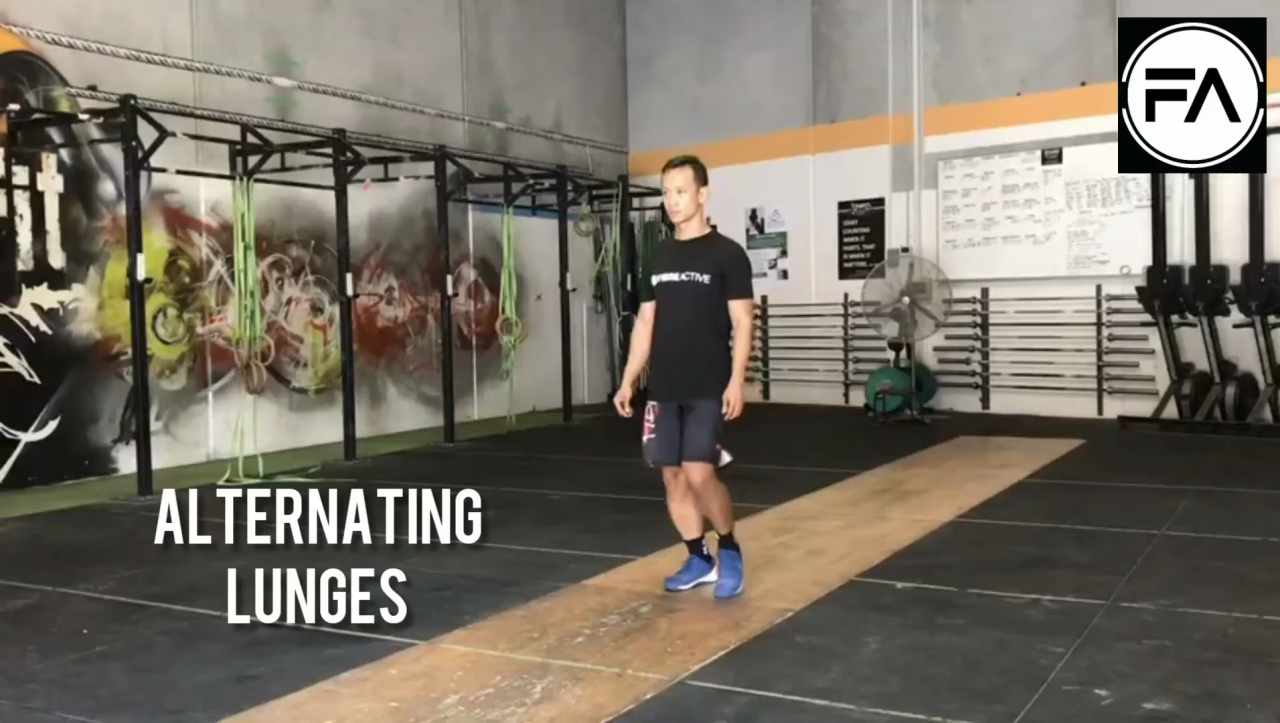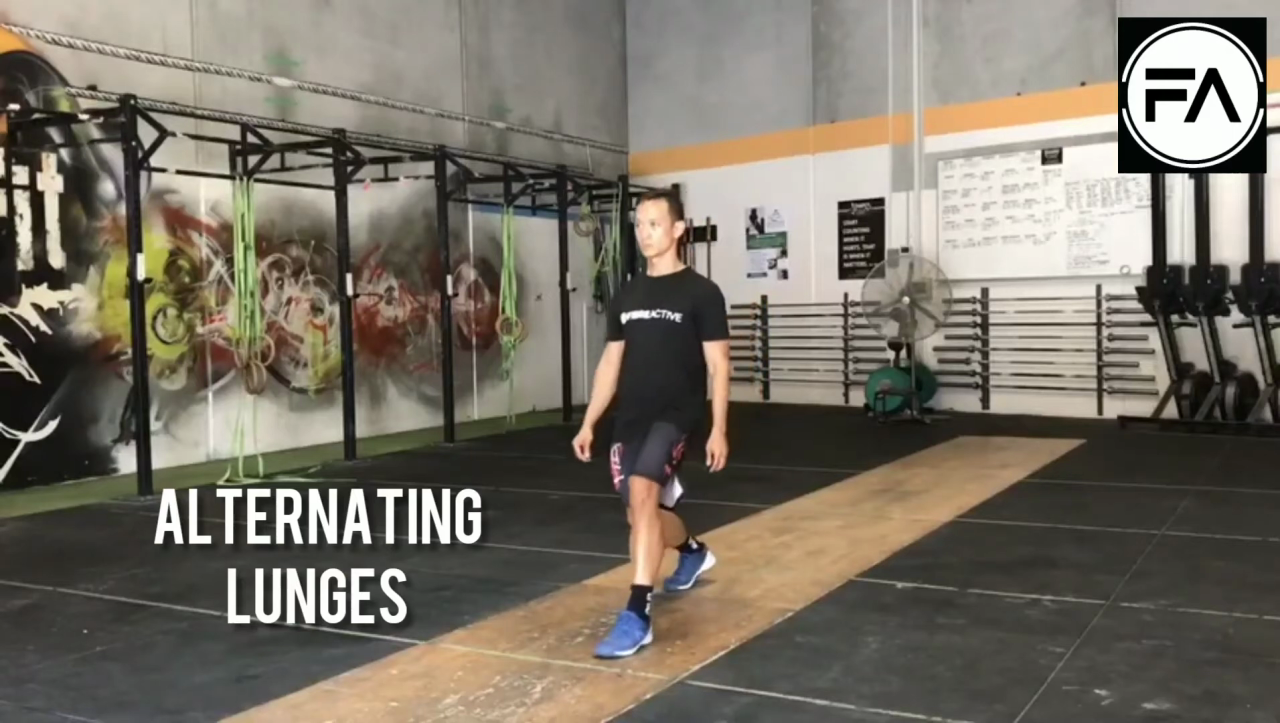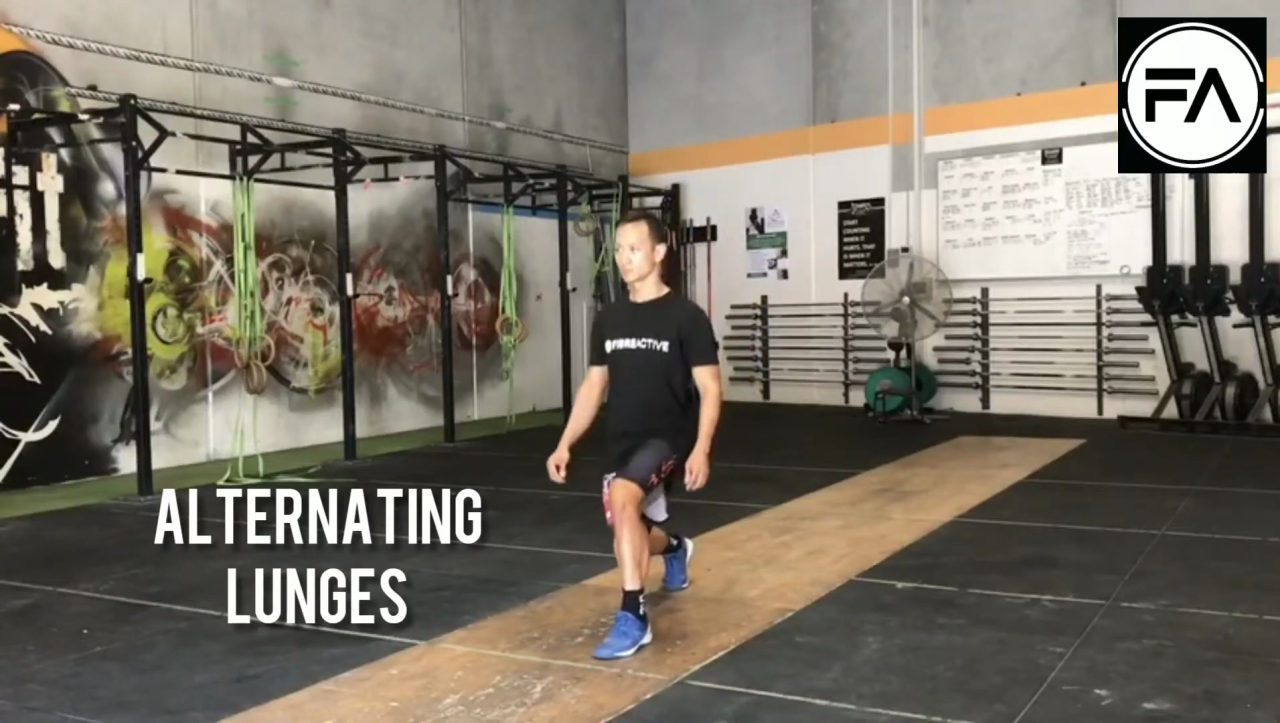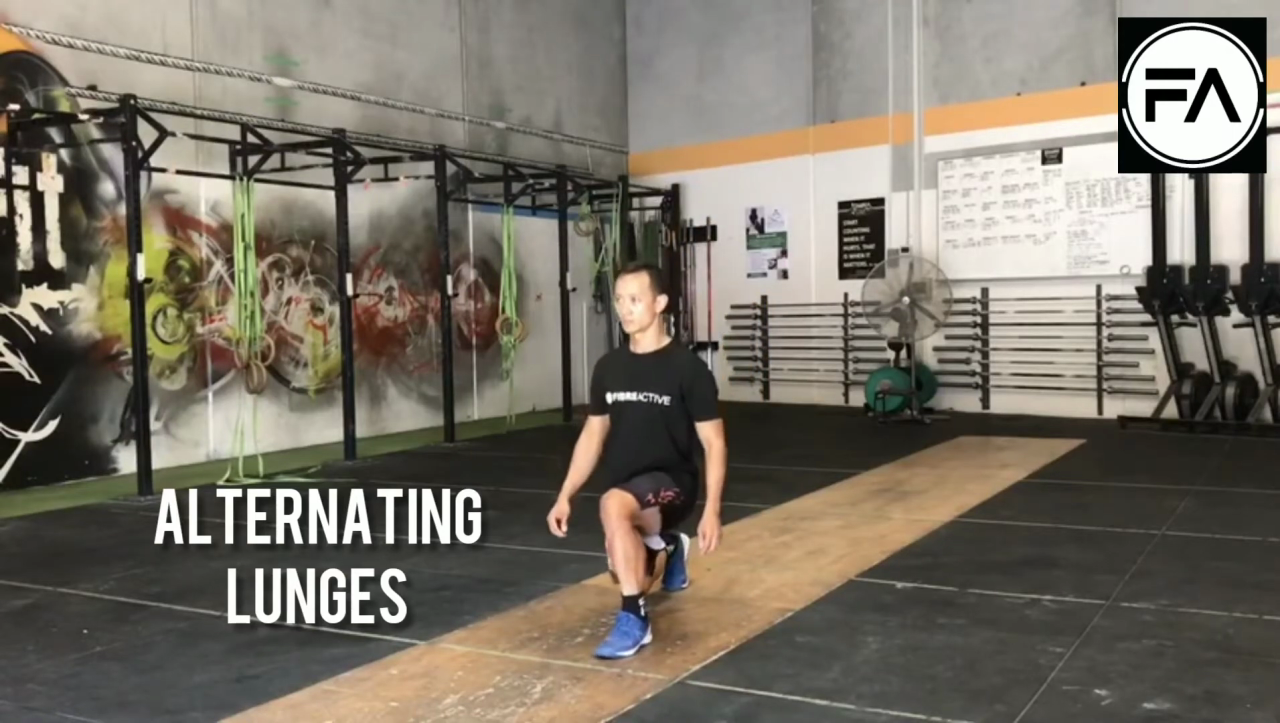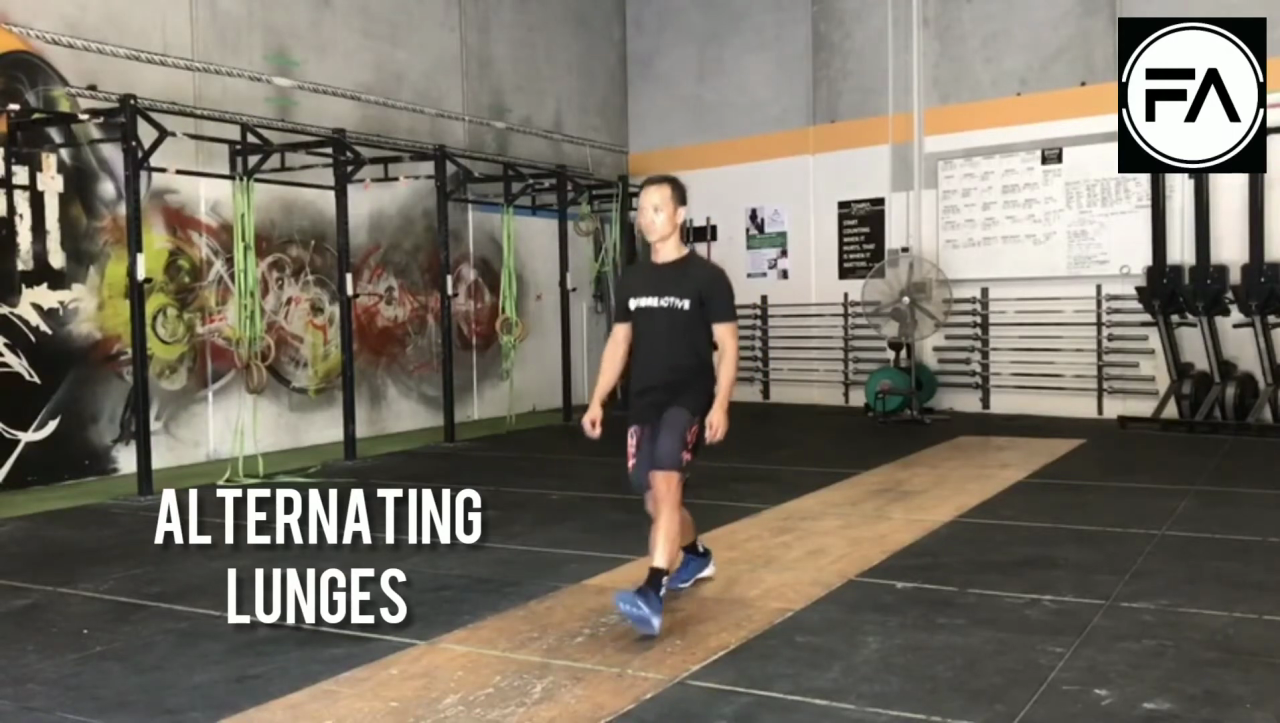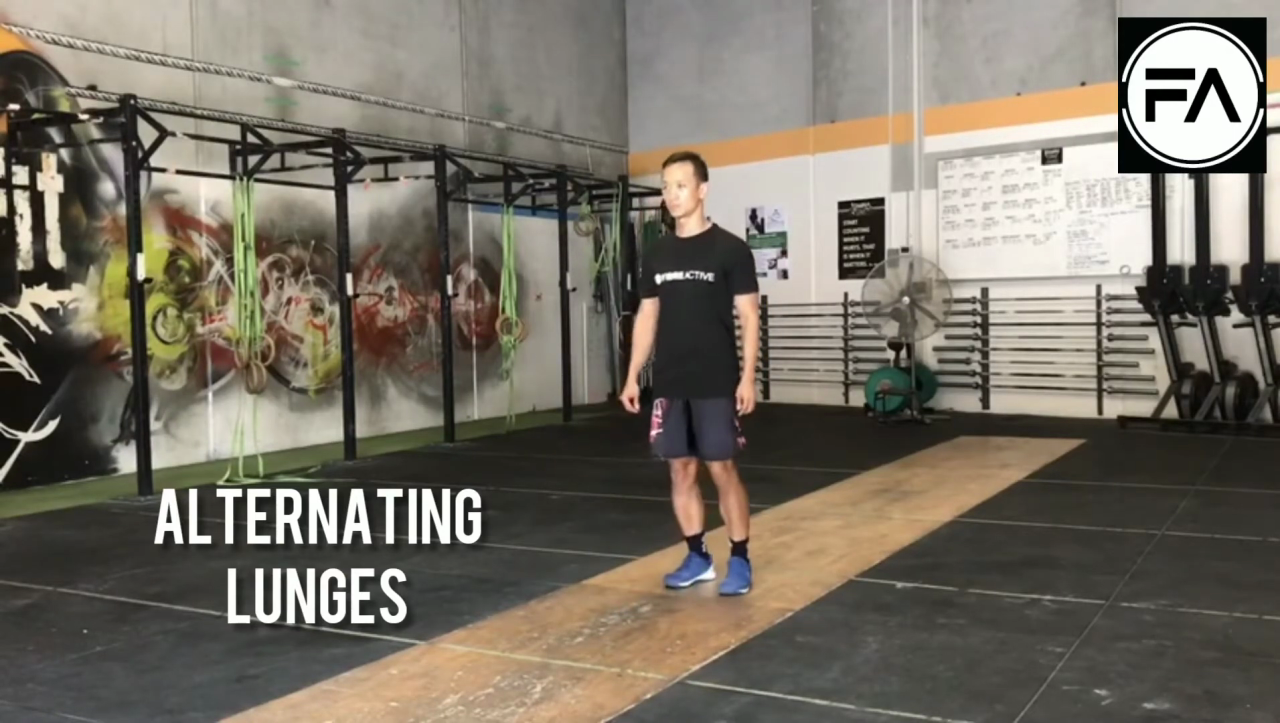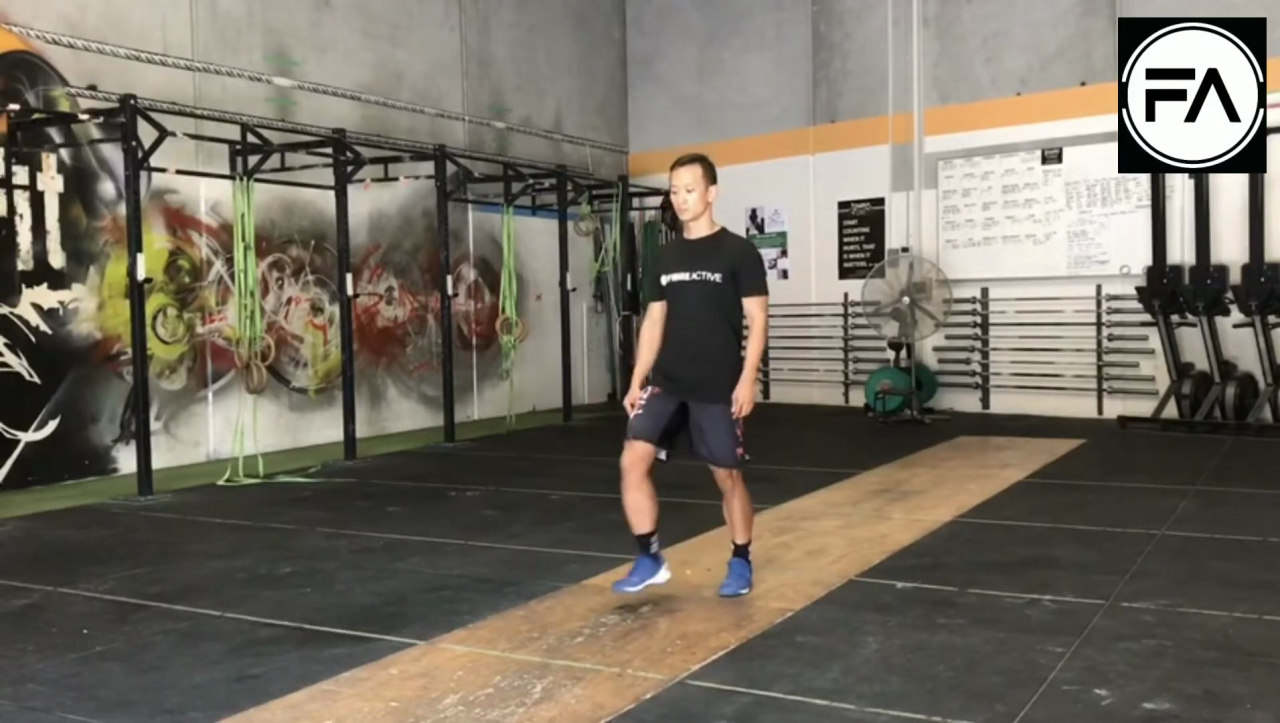
dt=0.5s
person 1, frame 1
left shoulder: (726, 253)
right shoulder: (659, 256)
left elbow: (743, 322)
right elbow: (646, 322)
left wrist: (737, 381)
right wrist: (628, 380)
left hip: (708, 385)
right hip: (664, 386)
left knee: (698, 471)
right knee: (672, 475)
left ankle: (728, 549)
right ankle: (700, 559)
person 1, frame 2
left shoulder: (700, 292)
right shoulder: (628, 294)
left elbow: (719, 364)
right elbow: (611, 361)
left wrist: (718, 430)
right wrist: (588, 422)
left hip: (675, 415)
right hip: (630, 418)
left knee: (642, 496)
right knee: (644, 512)
left ankle: (637, 615)
right ankle: (696, 553)
person 1, frame 3
left shoulder: (686, 317)
right shoulder: (608, 319)
left elbow: (710, 389)
right elbow: (593, 385)
left wrist: (701, 449)
right wrist: (565, 444)
left hip: (669, 439)
right hip: (623, 445)
left knee: (620, 497)
right knee: (632, 540)
left ankle: (633, 618)
right ankle: (674, 547)
person 1, frame 4
left shoulder: (688, 369)
right shoulder: (608, 367)
left elbow: (714, 443)
right elbow: (593, 435)
left wrist: (712, 510)
right wrist: (564, 497)
left hip: (672, 480)
right hip: (628, 485)
left knee: (613, 506)
right knee: (630, 577)
left ankle: (633, 620)
right ankle: (670, 546)
person 1, frame 5
left shoulder: (706, 276)
right shoulder: (632, 279)
left elbow: (727, 345)
right elbow: (619, 342)
left wrist: (720, 405)
right wrist: (597, 401)
left hip: (688, 399)
right hip: (644, 402)
left knee: (663, 483)
right knee: (657, 497)
left ankle: (653, 594)
right ankle: (696, 555)
person 1, frame 6
left shoulder: (729, 248)
right shoulder: (656, 253)
left elbow: (749, 316)
right elbow: (647, 317)
left wrist: (748, 376)
right wrist: (632, 376)
left hip: (715, 381)
right hip: (669, 382)
left knee: (721, 470)
right knee: (681, 471)
left ankle: (739, 559)
right ankle: (698, 557)
person 1, frame 7
left shoulder: (738, 252)
right shoulder: (666, 256)
left elbow: (757, 321)
right elbow: (654, 321)
left wrist: (747, 380)
right wrist: (637, 381)
left hip: (718, 387)
right hip: (667, 379)
left knee: (728, 477)
right knee: (633, 460)
left ankle: (740, 561)
right ankle: (649, 557)
